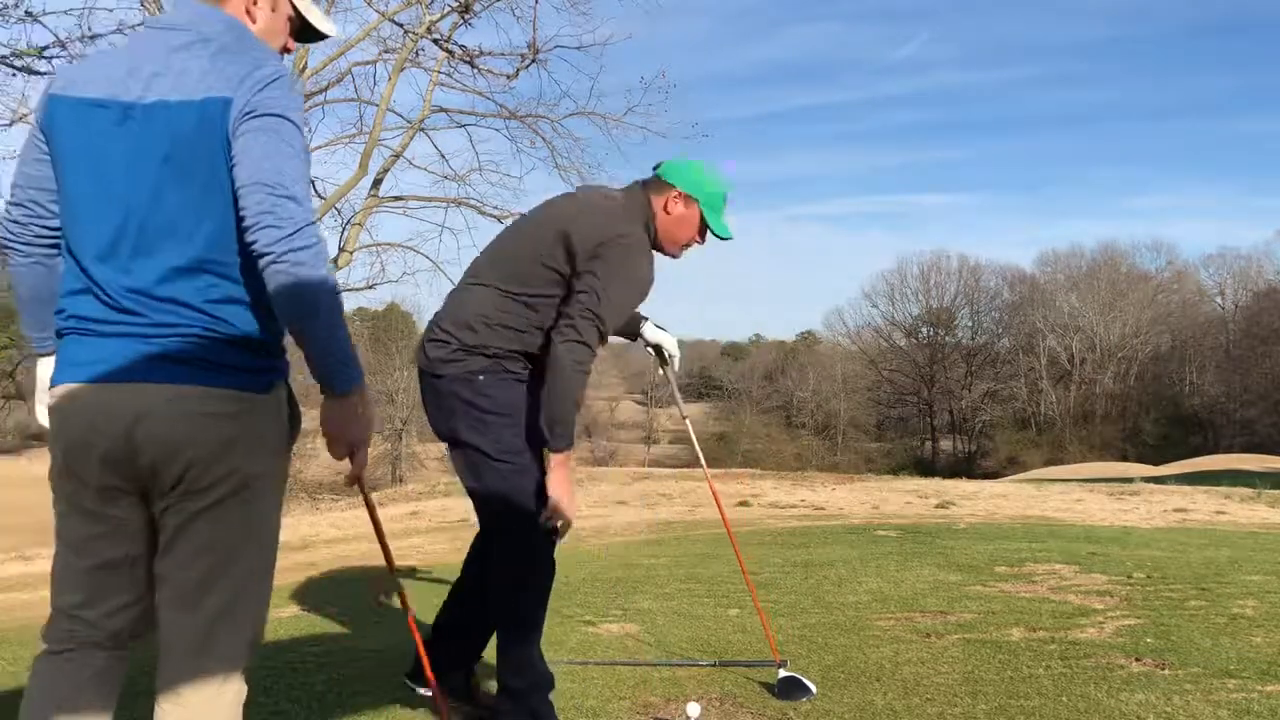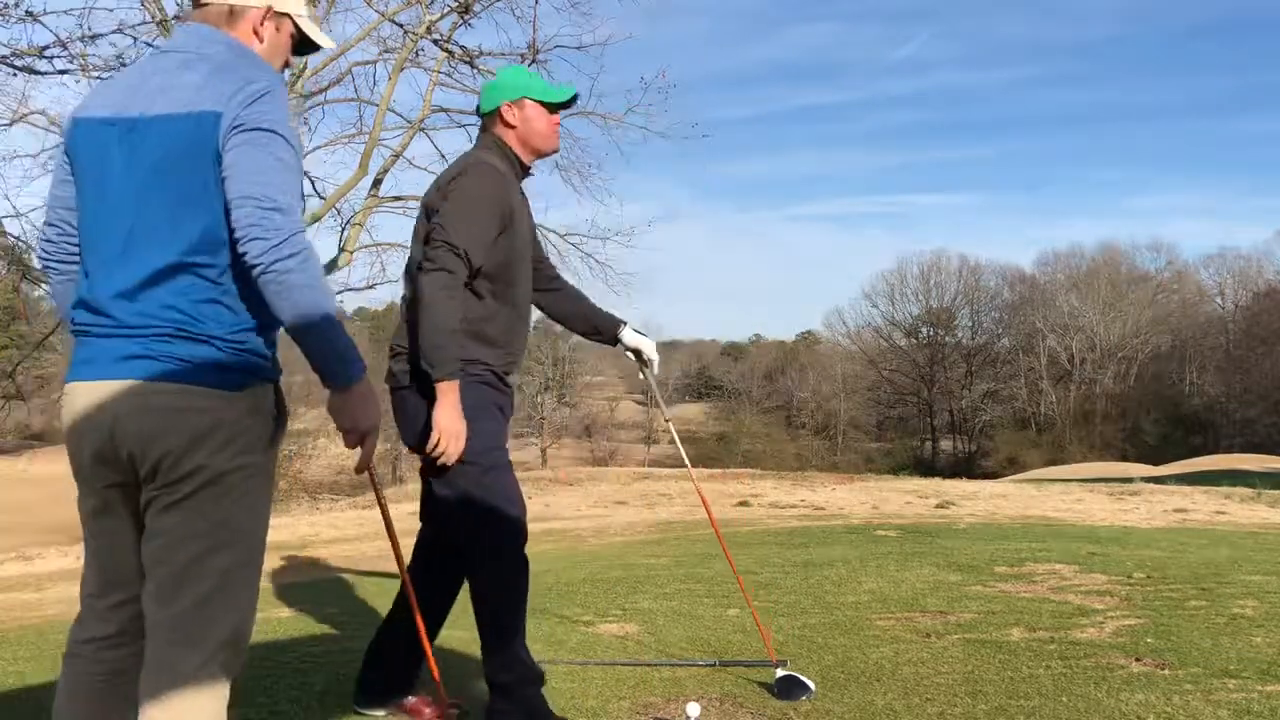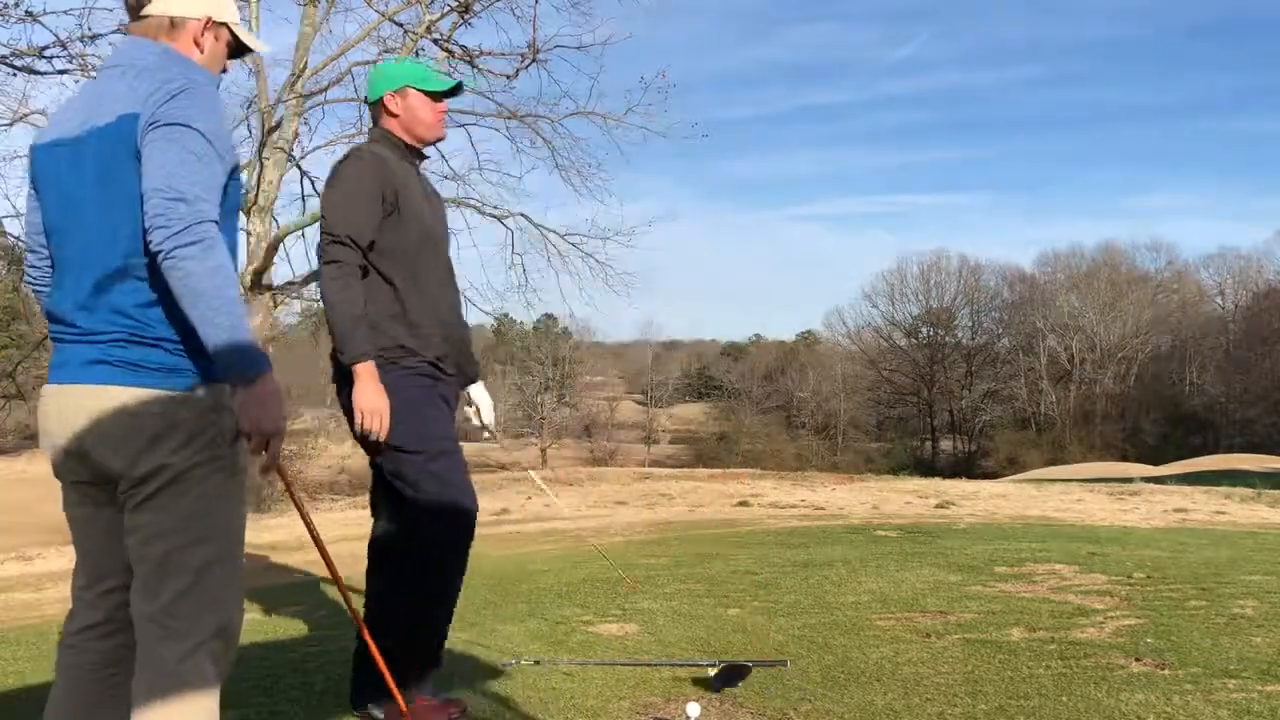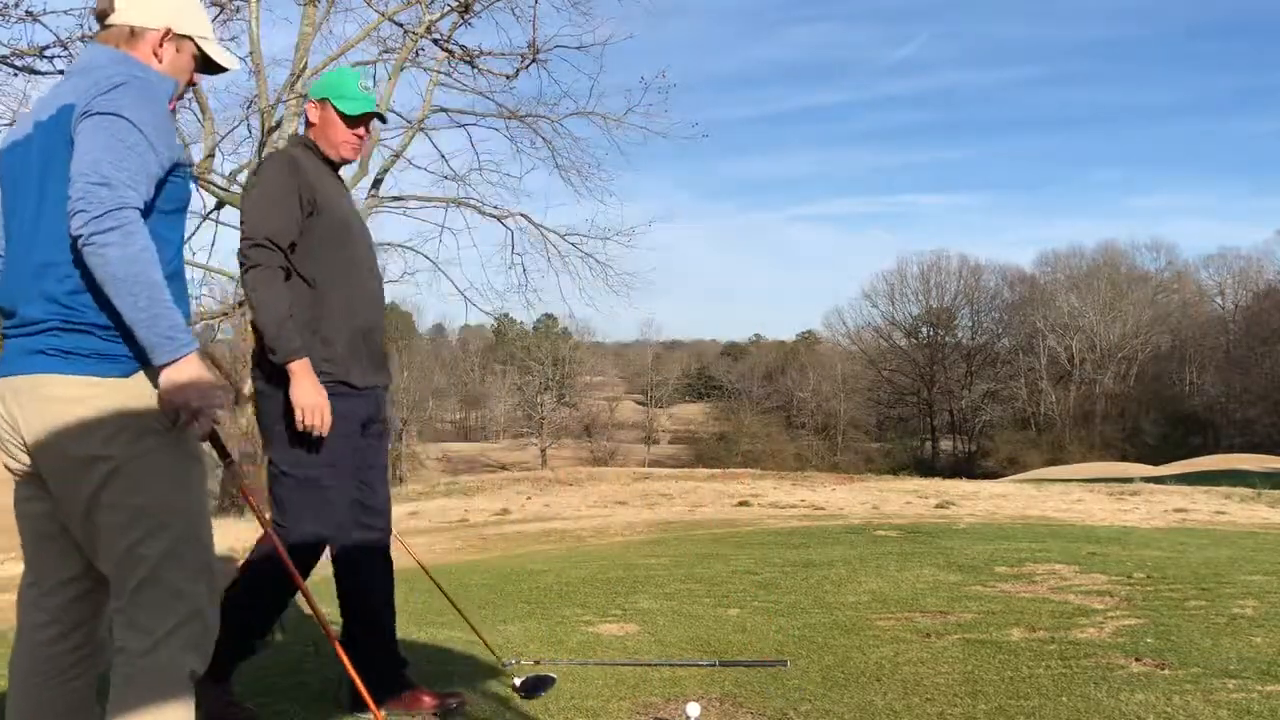
dt=0.4s
person 1, frame 1
left shoulder: (76, 78)
right shoulder: (254, 79)
right elbow: (284, 243)
right wrist: (344, 387)
left hip: (89, 396)
right hip: (220, 398)
left knee: (81, 639)
right knee: (207, 648)
person 1, frame 2
left shoulder: (99, 102)
right shoulder: (249, 91)
left elbow: (60, 251)
right elbow: (271, 248)
right wrist: (350, 379)
left hip: (96, 395)
right hip: (210, 397)
left knee: (108, 618)
right knee: (195, 638)
person 1, frame 3
left shoulder: (60, 122)
right shoulder: (181, 94)
left elbow: (42, 267)
right elbow: (183, 238)
right wrist: (252, 372)
left hip: (73, 397)
right hip: (170, 396)
left knee: (101, 613)
right knee: (187, 632)
person 1, frame 4
right shoulder: (129, 93)
right elbow: (104, 221)
right wrist: (179, 354)
right hip: (112, 391)
left knee: (59, 615)
right knee: (170, 613)
person 2, frame 1
left shoulder: (606, 202)
right shoulder: (629, 249)
right elbow: (570, 351)
left wrist: (638, 326)
right wrist: (557, 463)
left hip: (466, 363)
right hip: (477, 369)
left knee: (511, 524)
right knee: (527, 532)
left ankle: (444, 665)
person 2, frame 2
left shoulder: (502, 187)
right shoulder: (480, 180)
left elbow: (545, 287)
right elbow: (437, 282)
left wrist: (618, 332)
right wrist: (447, 395)
left hip: (472, 383)
right hip: (445, 384)
left knee: (451, 536)
right knee: (498, 530)
person 2, frame 3
left shoulder: (418, 185)
right shoulder: (365, 167)
right elbow: (339, 270)
left wrist: (470, 377)
right wrist: (364, 371)
left hip: (426, 379)
right hip: (390, 377)
left knee: (406, 529)
right knee: (450, 515)
person 2, frame 4
left shoulder: (335, 189)
right shoulder: (283, 170)
right elbow: (263, 271)
right wrist: (298, 369)
left hip: (359, 390)
right hip: (310, 387)
left knee: (367, 534)
right knee: (304, 535)
right ankle: (210, 666)
